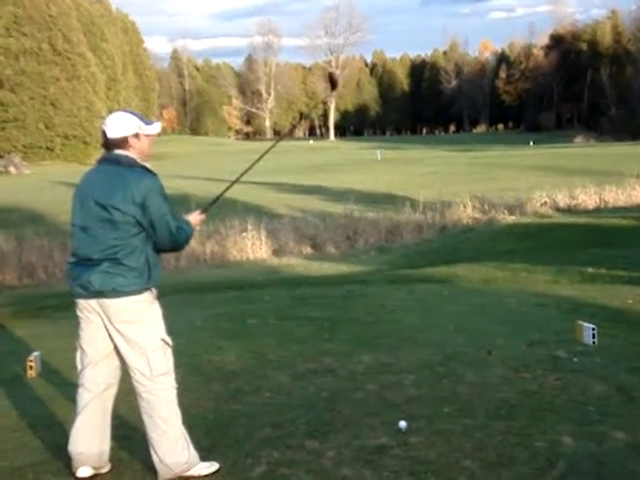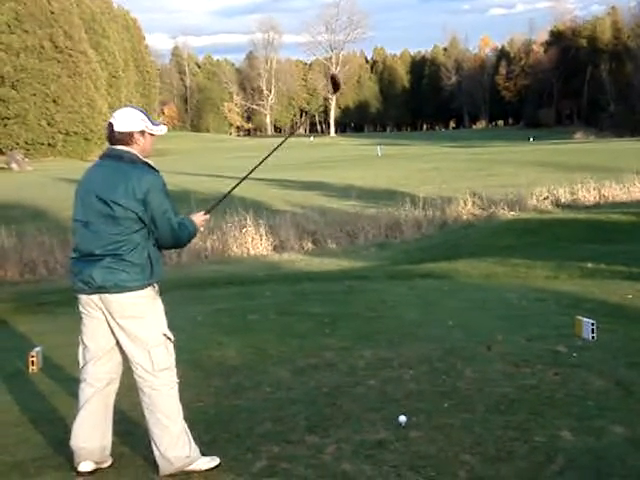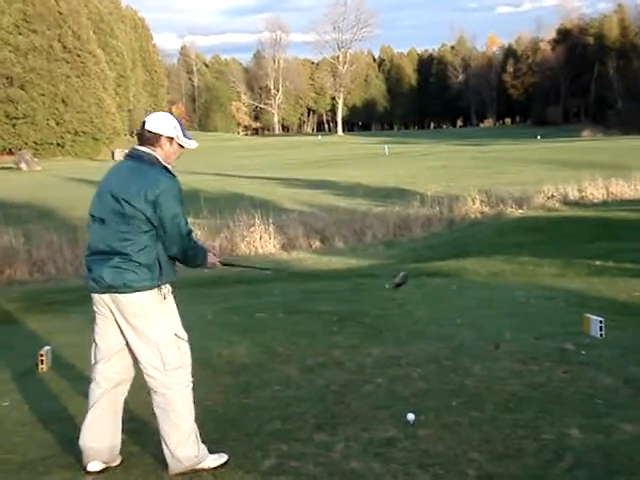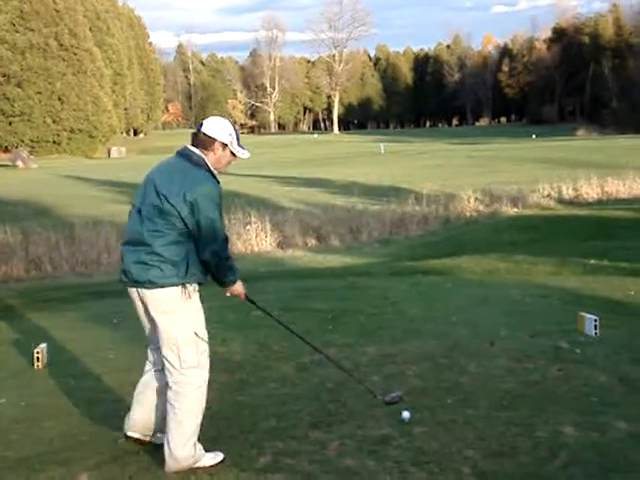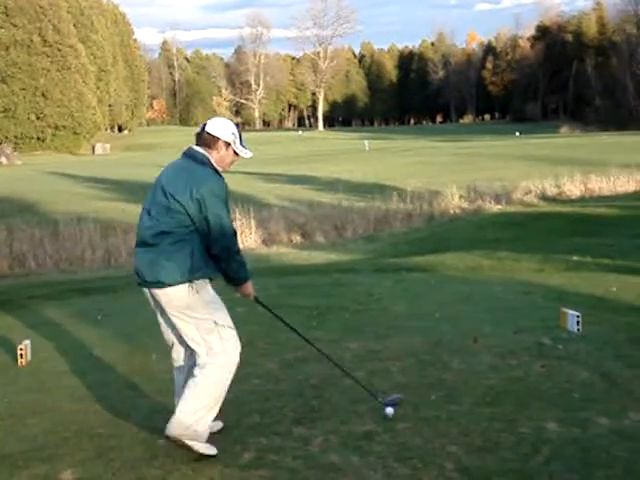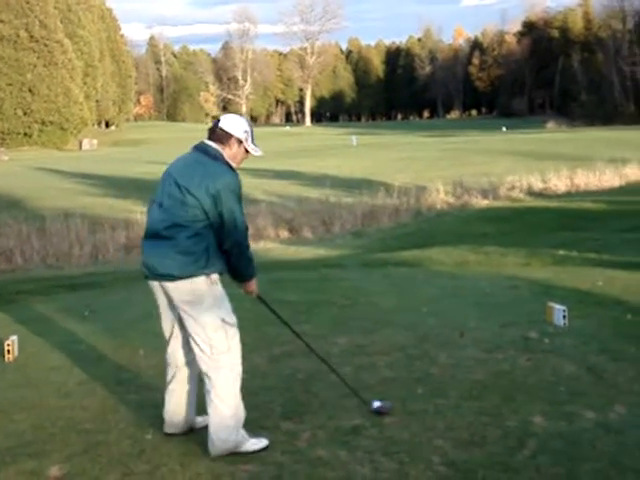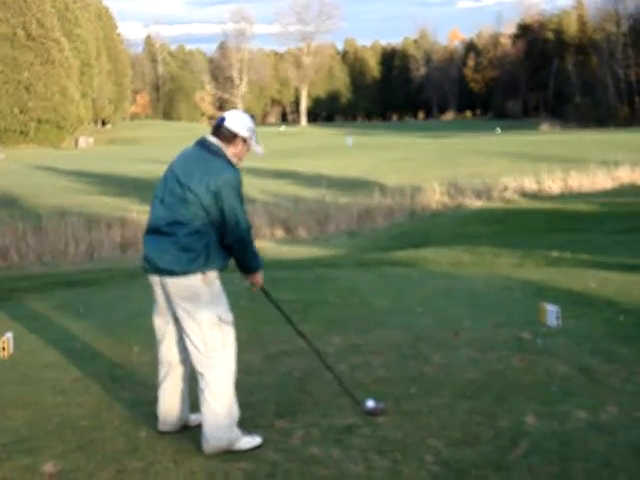
dt=0.4s
person 1, frame 1
left shoulder: (88, 181)
right shoulder: (143, 182)
right elbow: (169, 239)
left wrist: (177, 224)
right wrist: (188, 225)
left hip: (88, 291)
right hip: (128, 293)
left knee: (94, 376)
right knee: (155, 377)
person 1, frame 2
left shoulder: (90, 176)
right shoulder: (145, 178)
right elbow: (170, 235)
right wrist: (192, 224)
left hip: (90, 286)
right hip: (130, 289)
left knee: (96, 371)
right knee: (157, 373)
person 1, frame 3
left shoulder: (114, 175)
right shoulder: (160, 181)
right elbow: (178, 243)
right wrist: (203, 257)
left hip: (104, 285)
right hip: (142, 289)
left knee: (108, 371)
right knee: (171, 372)
left ankle: (97, 451)
right ankle: (185, 454)
person 1, frame 4
left shoulder: (161, 169)
right shoulder: (202, 184)
right elbow: (212, 244)
right wrist: (230, 279)
left hip: (139, 276)
right hip: (170, 285)
left knee: (161, 356)
right knee: (188, 368)
left ankle: (142, 423)
right ankle: (182, 452)
person 1, frame 5
left shoulder: (172, 171)
right shoulder: (208, 182)
right elbow: (222, 241)
right wrist: (241, 279)
left hip: (153, 275)
right hip: (182, 280)
left knee: (185, 352)
right knee: (222, 350)
left ankle: (193, 417)
right ankle: (189, 424)
person 1, frame 6
left shoulder: (180, 164)
right shoulder: (222, 177)
right elbow: (233, 236)
right wrist: (247, 276)
left hip: (159, 269)
right hip: (192, 274)
left knee: (180, 347)
right knee: (221, 353)
left ankle: (178, 417)
right ankle: (227, 436)
person 1, frame 7
left shoulder: (185, 159)
right shoulder: (223, 174)
right elbow: (236, 231)
right wrist: (253, 268)
left hip: (160, 264)
right hip: (192, 271)
left knee: (172, 344)
right knee: (216, 350)
left ankle: (171, 414)
right ankle: (219, 434)
